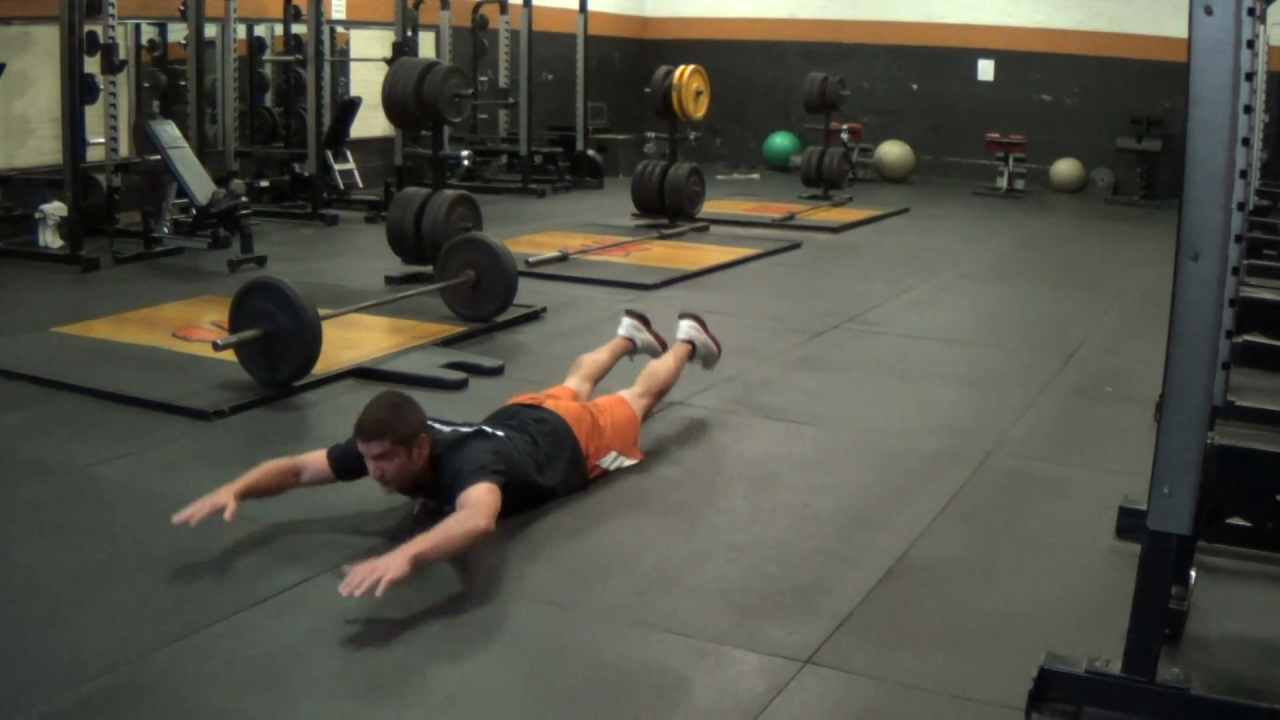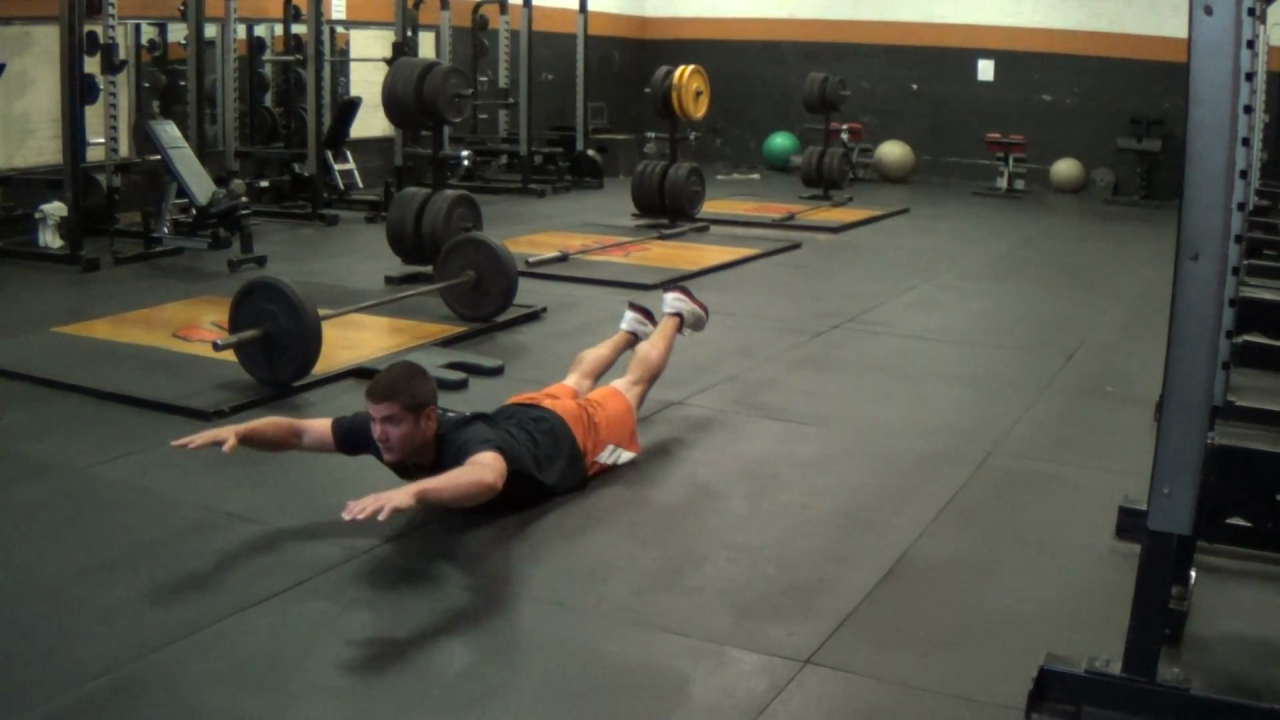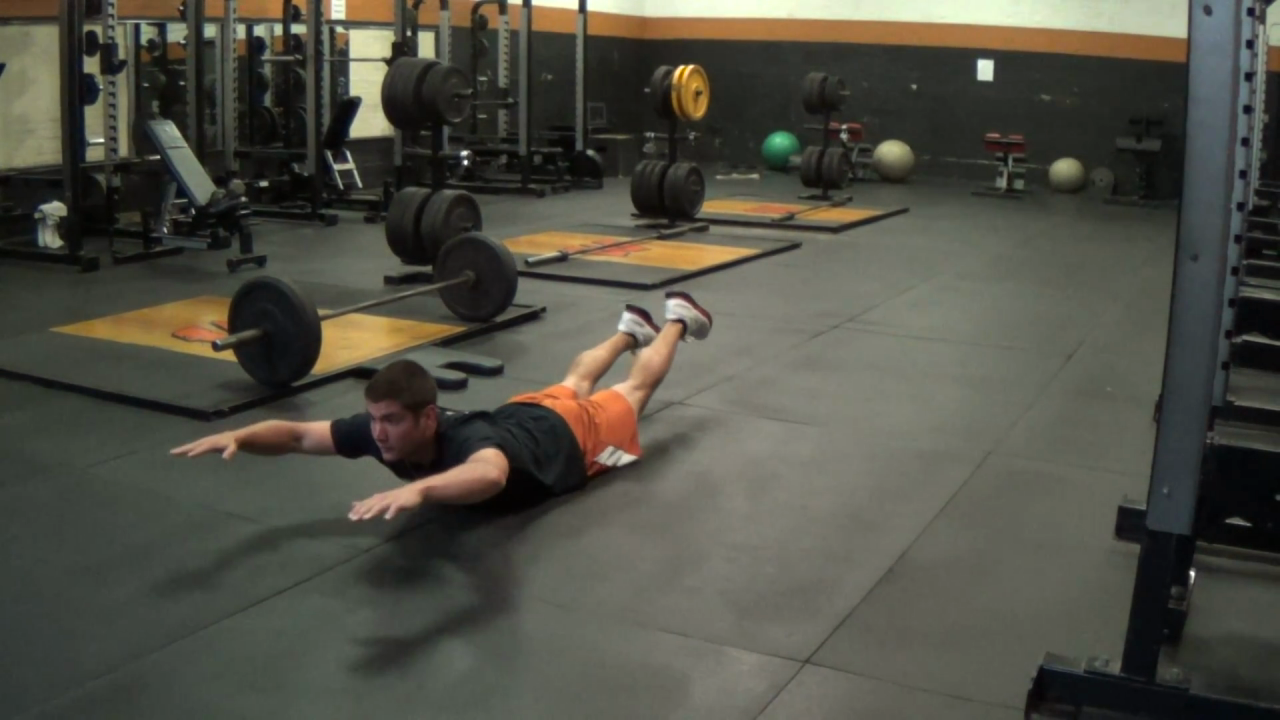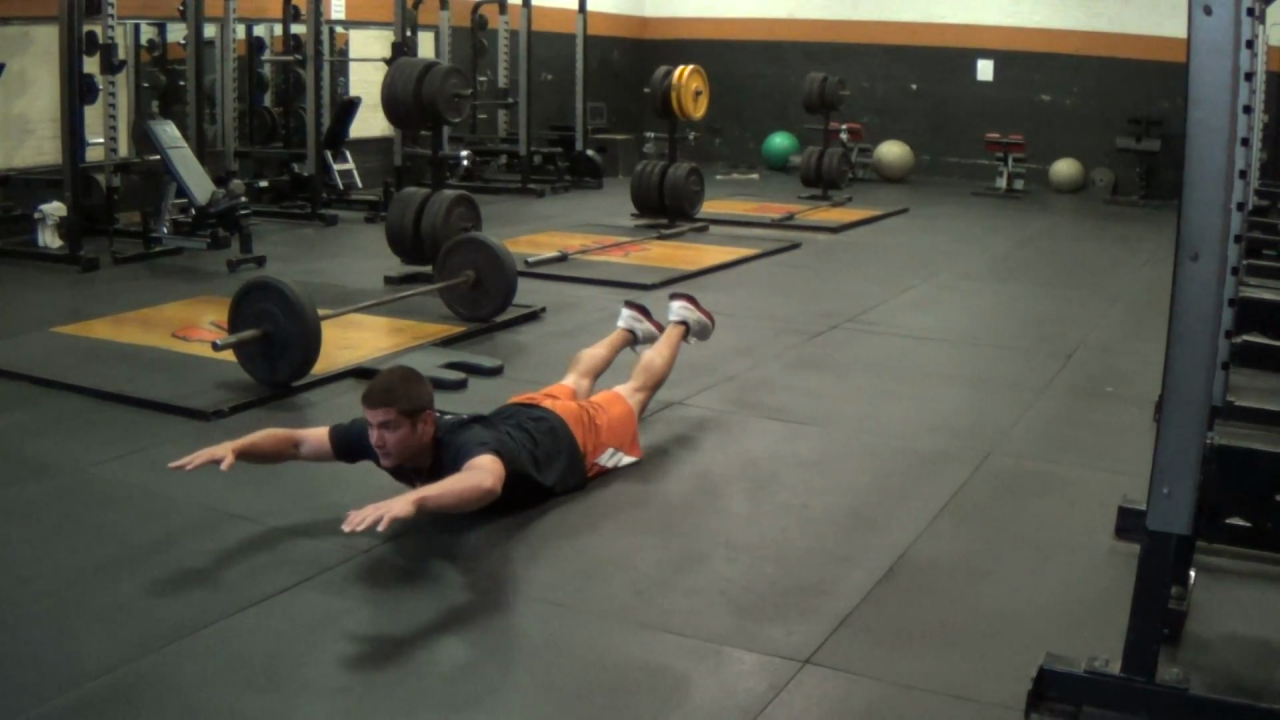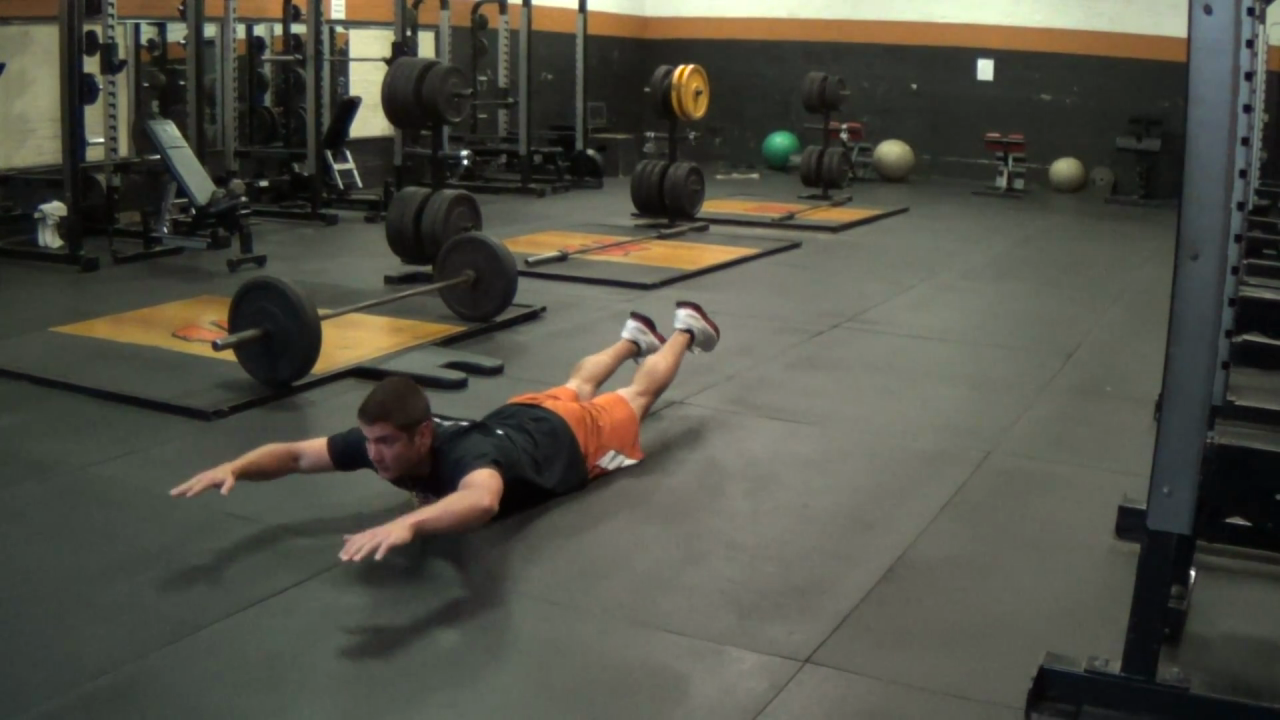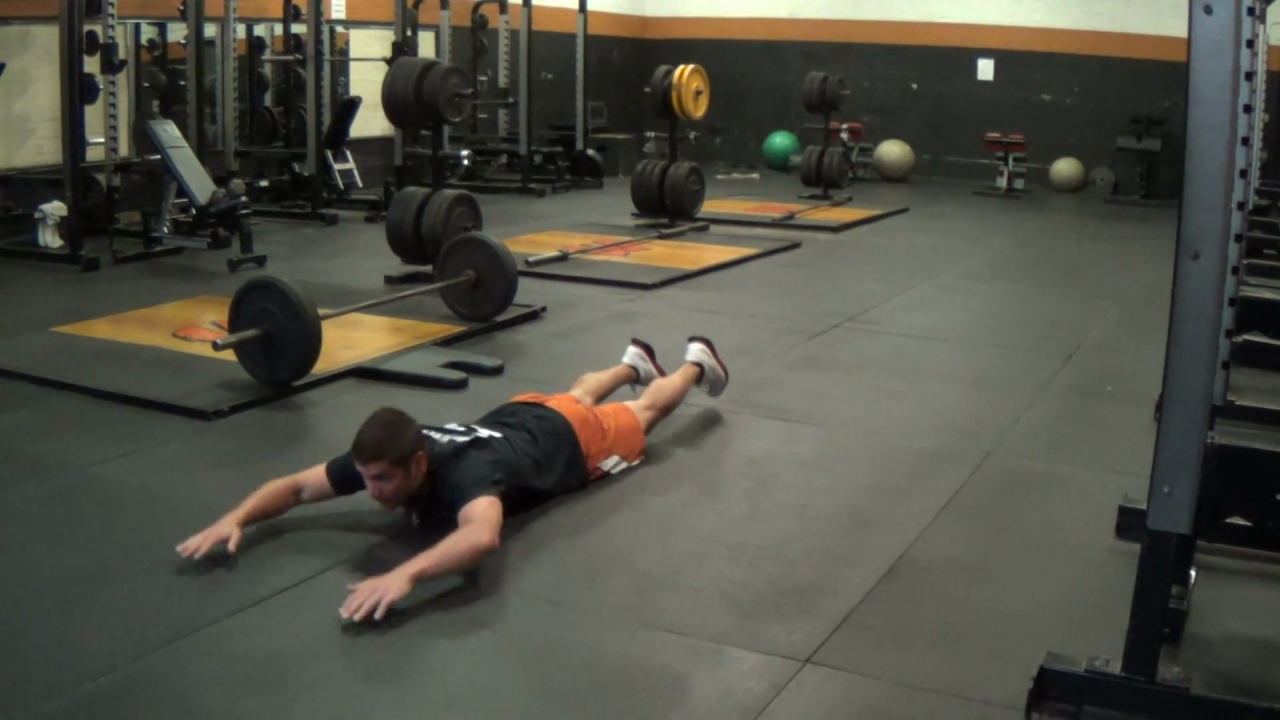
dt=0.2s
person 1, frame 1
left shoulder: (463, 460)
right shoulder: (378, 450)
left elbow: (477, 521)
right elbow: (296, 467)
left wrist: (403, 555)
right wrist: (235, 487)
left hip: (566, 447)
right hip: (518, 417)
left knee: (628, 406)
right knee: (574, 382)
left ankle: (687, 341)
right ankle: (632, 334)
person 1, frame 2
left shoulder: (467, 442)
right shoulder: (379, 427)
left elbow: (488, 479)
right elbow: (297, 430)
left wrist: (411, 492)
right wrist: (237, 431)
left hip: (570, 440)
right hip: (518, 416)
left knee: (630, 391)
right knee: (575, 381)
left ankle: (673, 314)
right ankle: (632, 327)
person 1, frame 3
left shoulder: (464, 441)
right shoulder: (380, 429)
left elbow: (492, 475)
right elbow: (296, 434)
left wrist: (418, 489)
right wrist: (236, 435)
left hip: (570, 439)
right hip: (518, 417)
left knee: (631, 395)
right knee: (575, 383)
left ankle: (677, 319)
right ankle: (632, 331)
person 1, frame 4
left shoulder: (463, 445)
right shoulder: (379, 432)
left elbow: (487, 483)
right elbow: (291, 440)
left wrist: (410, 499)
right wrist: (233, 446)
left hip: (569, 439)
right hip: (516, 418)
left knee: (632, 396)
right knee: (574, 381)
left ankle: (679, 322)
right ankle: (631, 325)
person 1, frame 5
left shoulder: (463, 454)
right shoulder: (378, 436)
left elbow: (485, 501)
right elbow: (294, 453)
left wrist: (406, 524)
right wrist: (232, 467)
left hip: (569, 440)
right hip: (520, 418)
left knee: (634, 400)
right knee: (579, 383)
left ankle: (686, 330)
right ankle: (635, 337)
person 1, frame 6
left shoulder: (464, 470)
right shoulder: (376, 460)
left elbow: (481, 536)
right elbow: (295, 484)
left wrist: (404, 574)
right wrist: (235, 517)
left hip: (566, 442)
right hip: (514, 418)
left knee: (638, 415)
right knee: (578, 395)
left ankle: (696, 363)
right ankle: (634, 362)
